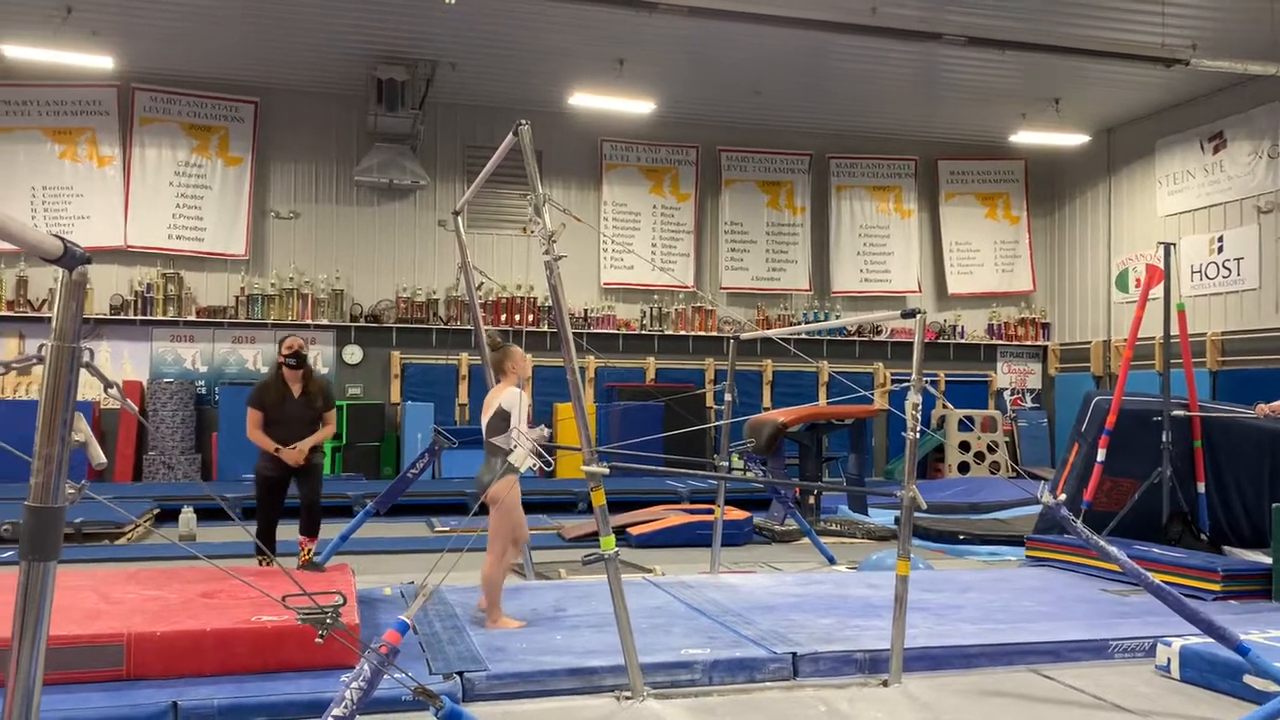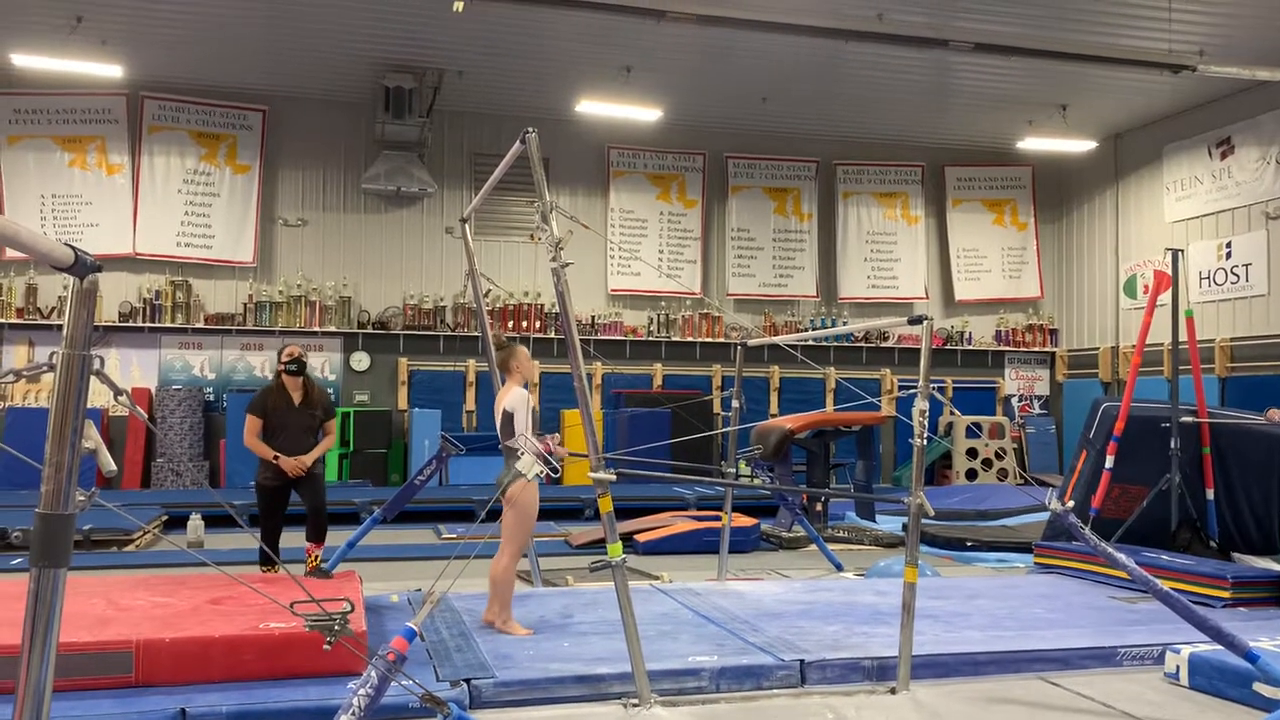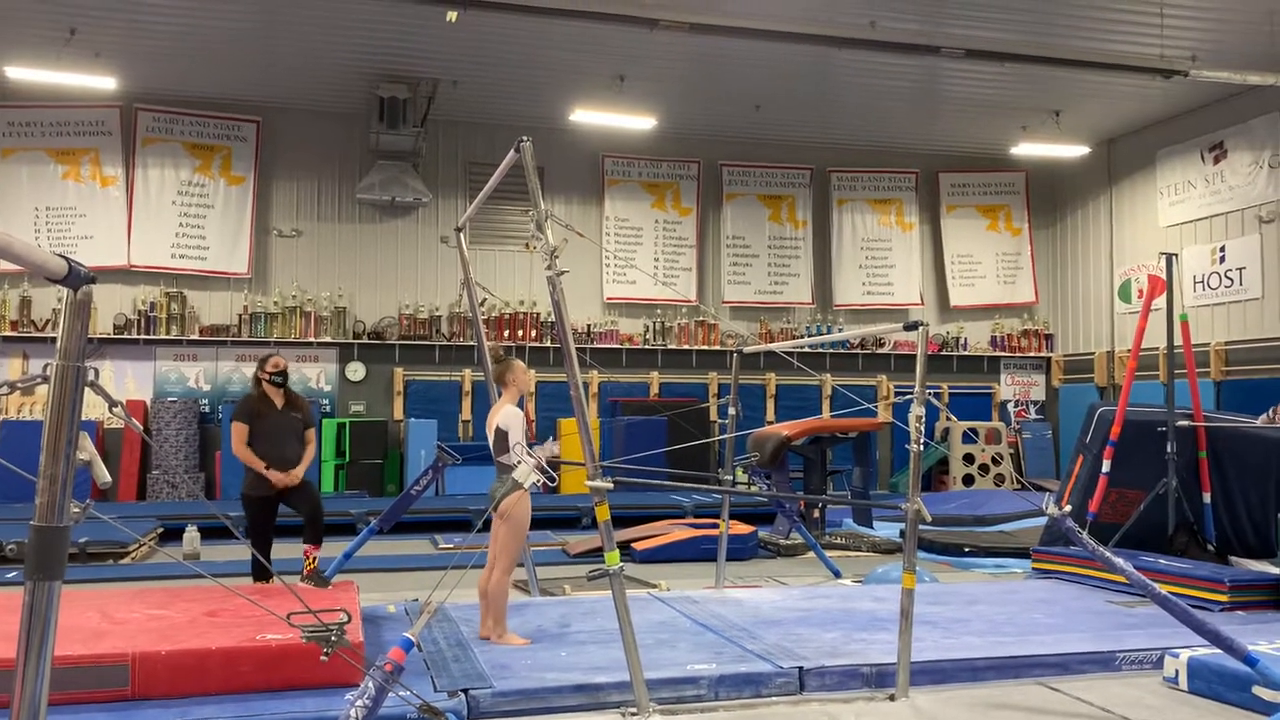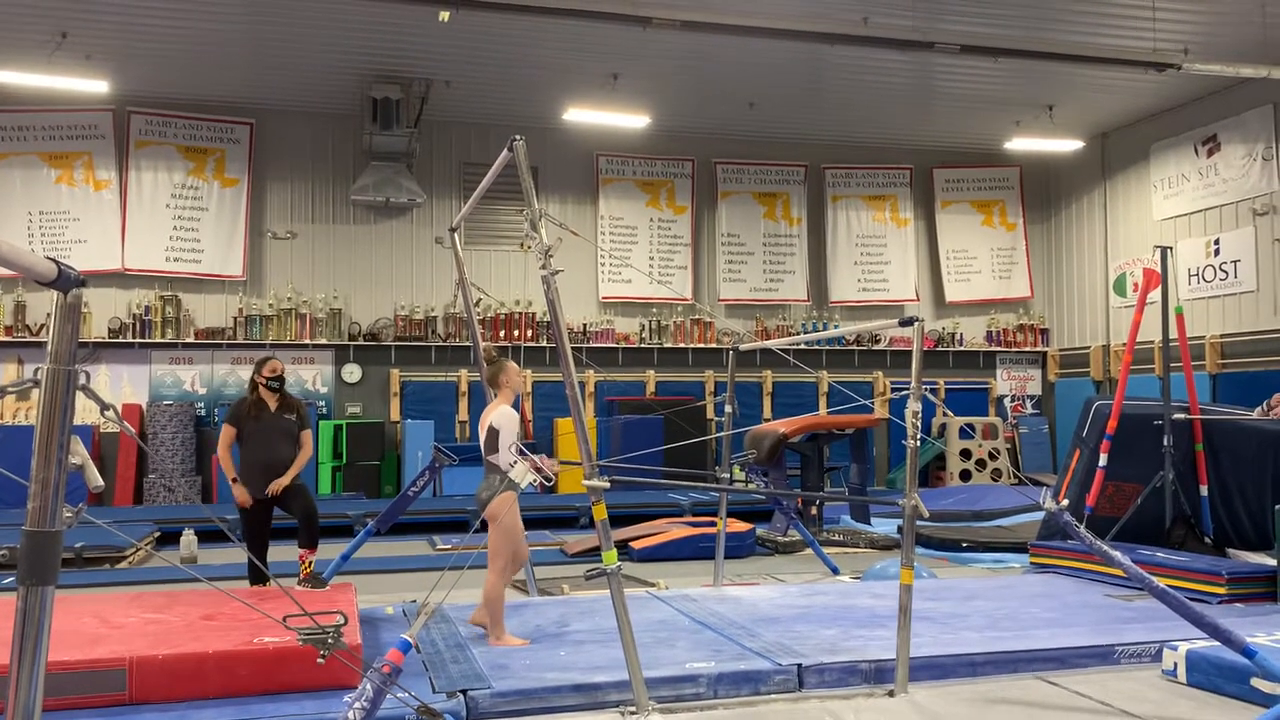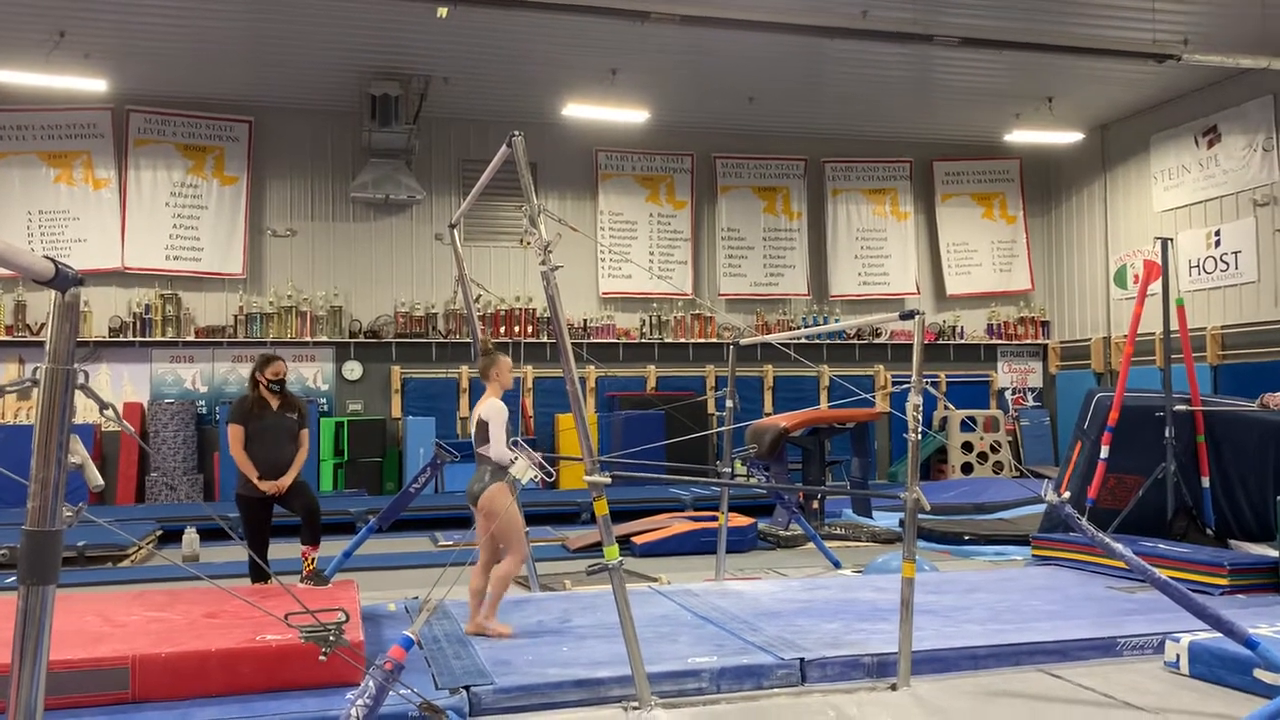
dt=0.5s
person 1, frame 1
left shoulder: (493, 395)
right shoulder: (516, 395)
right elbow: (521, 446)
left wrist: (531, 436)
right wrist: (534, 440)
left hip: (489, 474)
right hip: (502, 478)
left knee: (519, 540)
right knee: (498, 551)
left ankle: (489, 600)
right ankle: (495, 616)
person 1, frame 2
left shoulder: (504, 395)
right shoulder: (521, 396)
right elbow: (526, 445)
left wrist: (544, 444)
right wrist: (551, 447)
left hip: (510, 477)
right hip: (521, 480)
left knee: (506, 551)
right knee: (512, 553)
left ankle: (492, 611)
right ankle: (504, 618)
person 1, frame 3
left shoulder: (496, 411)
right shoulder: (514, 414)
right elbow: (520, 463)
left wrist: (534, 455)
left hip: (500, 489)
right hip: (514, 492)
left knee: (493, 564)
right knee: (504, 567)
left ankle: (486, 625)
right ankle: (500, 631)
person 1, frame 4
left shoulder: (489, 412)
right shoulder: (508, 414)
right elbow: (507, 462)
left hip: (490, 489)
right hip: (501, 493)
left knee: (519, 558)
right knee: (500, 567)
left ankle: (483, 612)
right ankle: (498, 633)
person 1, frame 5
left shoulder: (481, 406)
right shoulder: (496, 407)
right elbow: (498, 454)
left wrist: (517, 458)
left hip: (479, 485)
right hip: (493, 487)
left knee: (487, 559)
right knee: (517, 553)
left ankle: (475, 621)
right ankle: (487, 616)
person 2, frame 1
left shoulder: (320, 387)
right shoulder: (265, 389)
left elbow: (330, 425)
right elbow: (253, 430)
left wrist: (307, 443)
right wrist: (280, 451)
left hip: (308, 458)
right hip: (272, 462)
left knee: (312, 502)
right knee: (267, 519)
left ankle: (306, 560)
right ankle: (265, 569)
person 2, frame 2
left shoulder: (319, 396)
right shoulder: (266, 396)
left elbow: (331, 434)
right elbow: (250, 438)
left wrist: (311, 456)
right wrist: (279, 459)
left hip: (308, 469)
right hip: (272, 473)
left knee: (318, 508)
right knee: (270, 530)
left ankle: (313, 567)
person 2, frame 3
left shoulder: (299, 404)
right shoulder: (248, 404)
left elbow: (311, 443)
right elbow: (238, 447)
left wrist: (300, 469)
right wrist: (269, 471)
left hip: (293, 481)
right hip: (258, 486)
left knee: (315, 508)
right knee: (260, 543)
left ankle: (310, 571)
person 2, frame 4
left shoulder: (296, 407)
right shoulder: (242, 408)
left elbow: (307, 447)
right elbow: (223, 449)
left wrist: (287, 477)
right wrist: (235, 484)
left hip: (286, 483)
right hip: (251, 489)
left knee: (309, 512)
right knee: (256, 546)
left ankle: (306, 574)
person 2, frame 5
left shoulder: (295, 405)
right shoulder: (243, 406)
left elbow: (303, 446)
right elbow: (236, 450)
left wrist: (289, 476)
right wrist: (259, 481)
left hip: (287, 481)
right hip: (252, 488)
left knee: (311, 508)
right knee: (257, 545)
left ankle: (309, 571)
